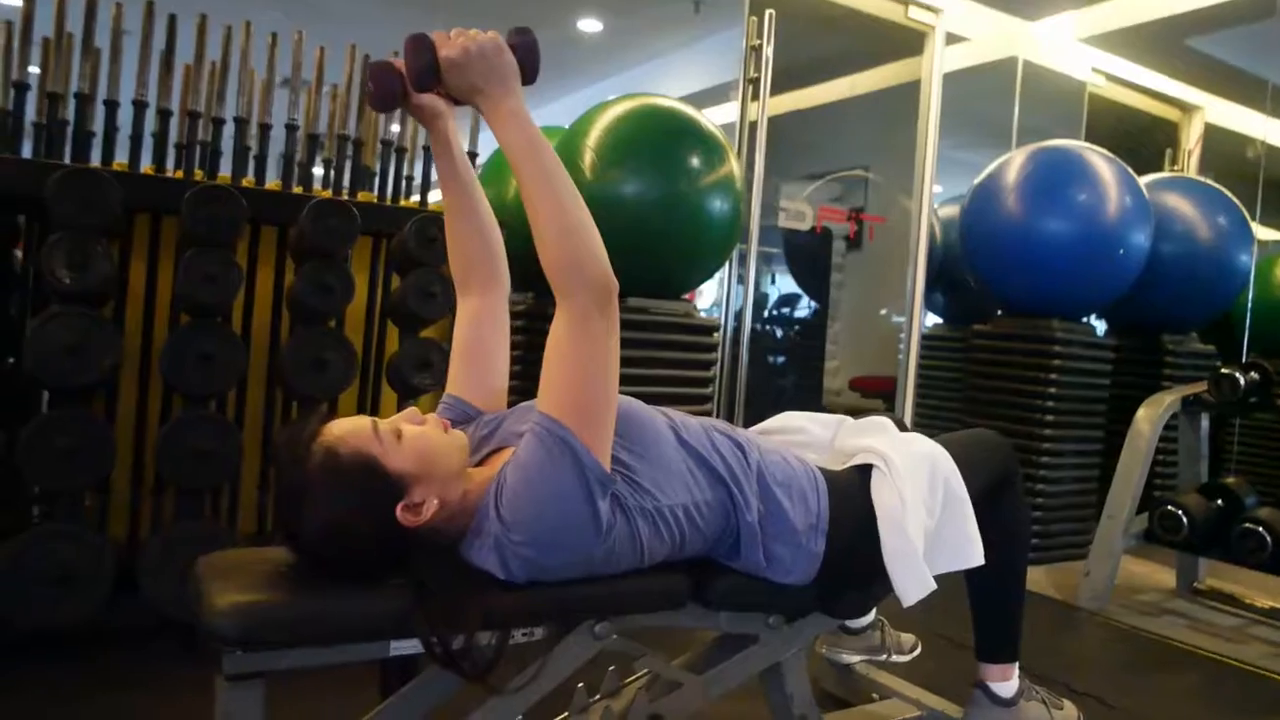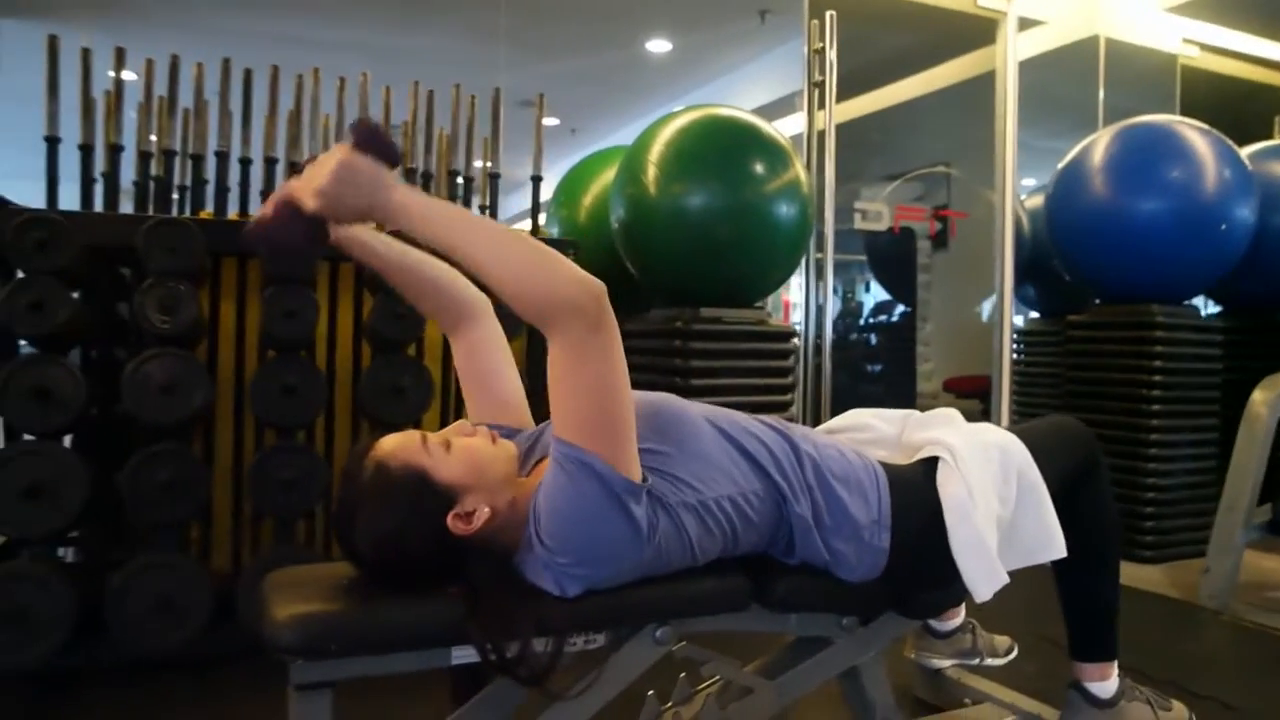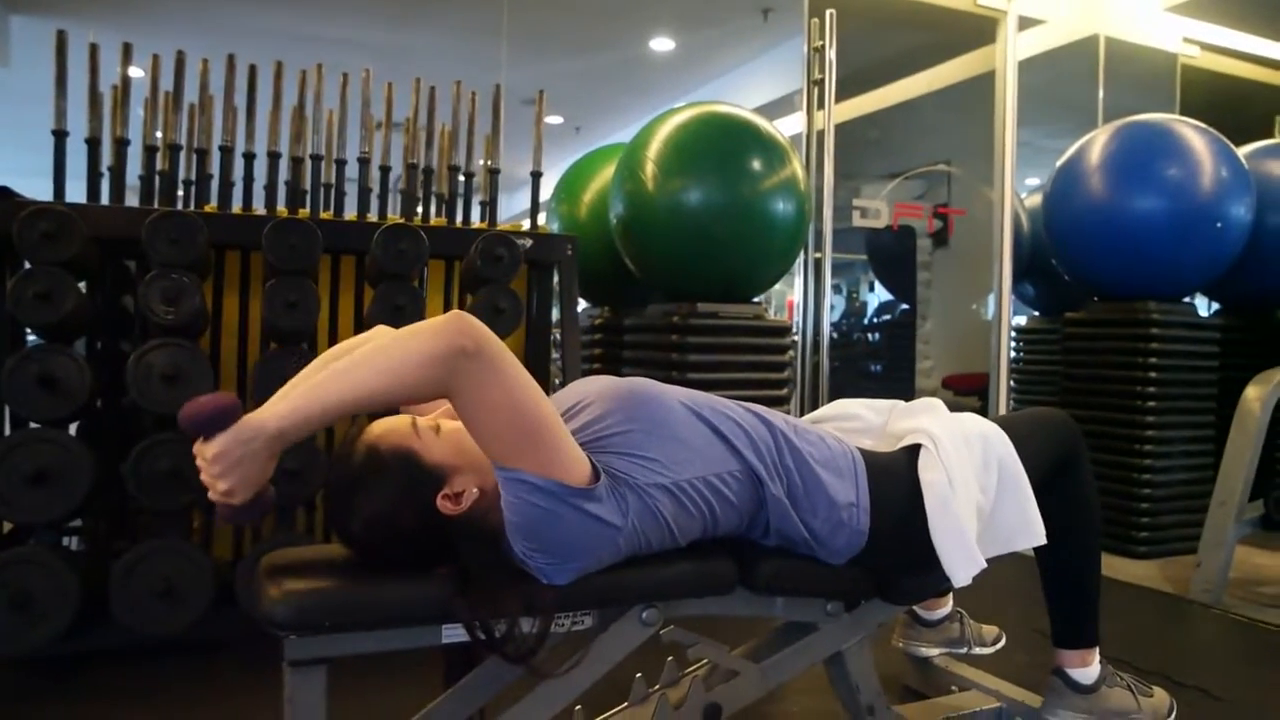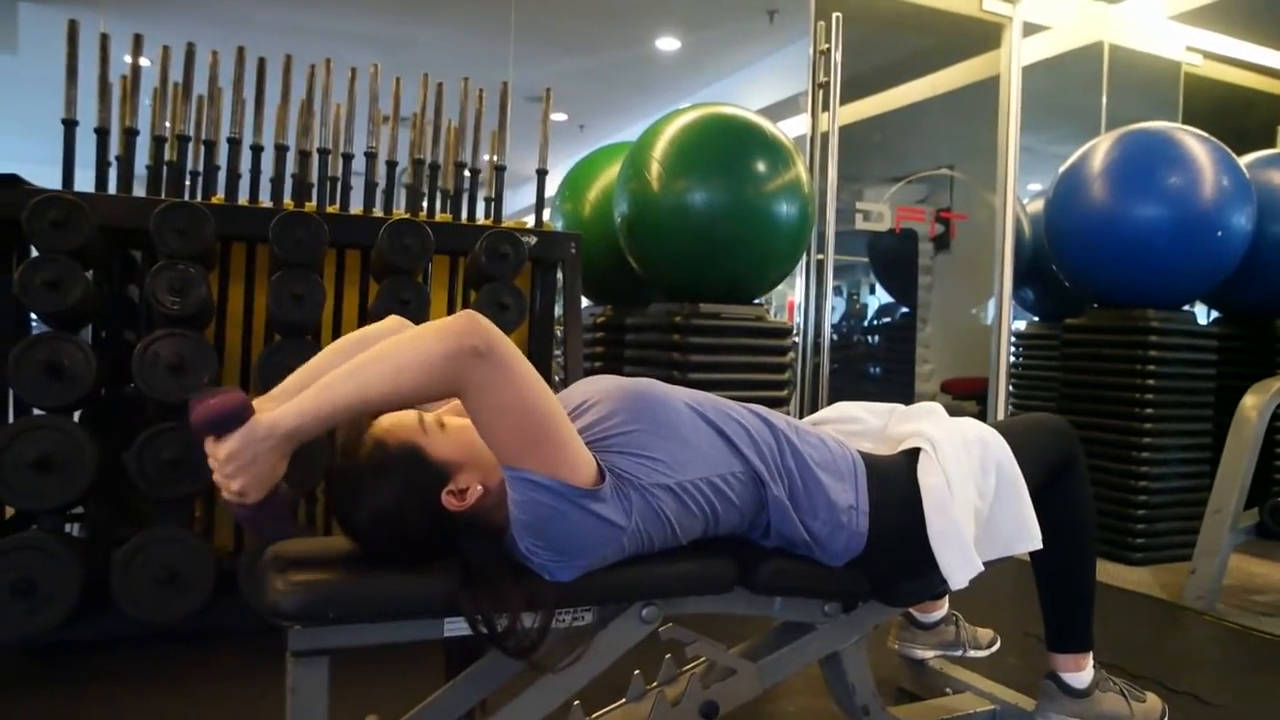
dt=1s
person 1, frame 1
left shoulder: (467, 445)
right shoulder: (540, 514)
left elbow: (483, 288)
right elbow: (590, 293)
left wrist: (442, 132)
right wrist: (502, 104)
right hip: (804, 530)
left knee: (860, 435)
right knee: (991, 457)
left ankle: (853, 625)
person 1, frame 2
left shoulder: (518, 470)
right shoulder: (577, 530)
left elbow: (468, 313)
right elbow: (579, 307)
left wrist: (354, 228)
right wrist: (384, 195)
right hip: (866, 526)
left knee: (939, 429)
right knee: (1073, 447)
left ankle: (943, 627)
person 1, frame 3
left shoulder: (492, 477)
right shoulder: (555, 521)
left elbow: (386, 342)
right elbow: (458, 342)
left wrist: (262, 416)
right wrist: (263, 436)
right hip: (855, 508)
left knee: (932, 418)
right knee: (1056, 438)
left ankle: (931, 617)
person 1, frame 4
left shoulder: (499, 476)
right shoulder: (556, 520)
left elbow: (403, 333)
right elbow: (470, 342)
left wrist: (276, 409)
right wrist: (267, 428)
right hip: (856, 511)
left knee: (921, 417)
right knee: (1051, 441)
left ankle: (927, 621)
